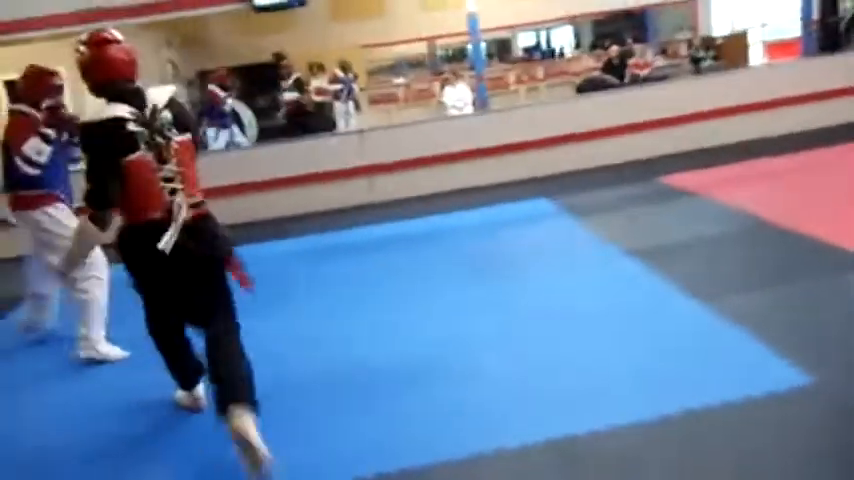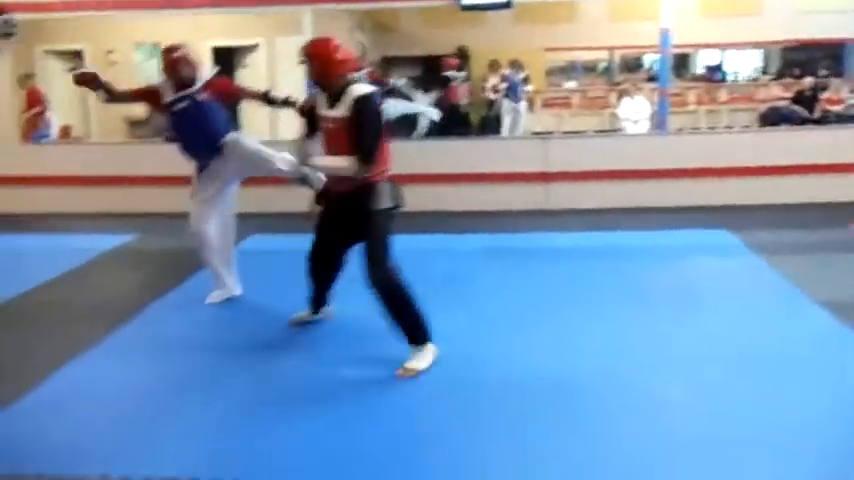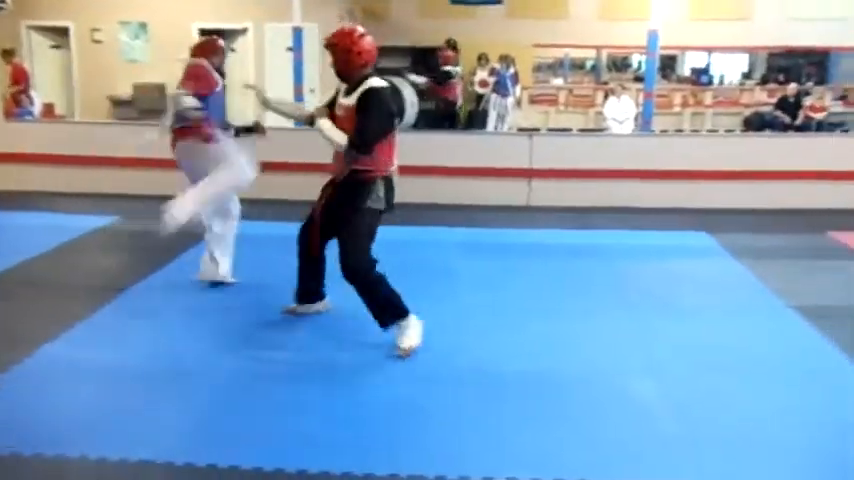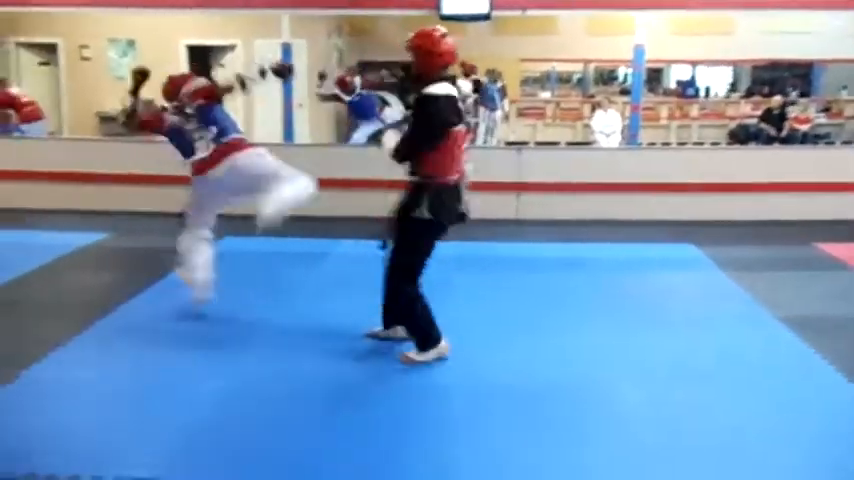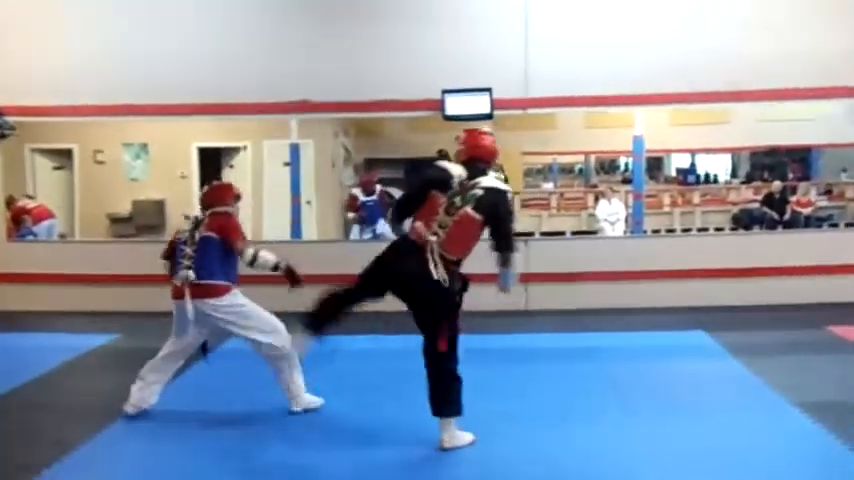
dt=1s
person 1, frame 1
left shoulder: (101, 130)
right shoulder: (170, 104)
left elbow: (100, 209)
left wrist: (72, 260)
left hip: (146, 242)
right hip: (197, 231)
left knee: (162, 318)
right knee: (221, 324)
left ankle: (191, 389)
right ankle: (240, 412)
person 1, frame 2
left shoulder: (363, 102)
right shoulder: (323, 99)
left elbow: (364, 163)
right elbow: (311, 130)
left wrist: (315, 161)
left hip: (371, 195)
right hip: (339, 193)
left knee: (379, 270)
right knee: (322, 257)
left ankle: (423, 345)
right ankle: (317, 308)
person 1, frame 3
left shoulder: (377, 96)
right shoulder: (349, 90)
left elbow: (356, 148)
right elbow: (319, 115)
left wrist: (322, 123)
right wrist: (270, 103)
left hip: (368, 190)
right hip: (344, 184)
left knee: (355, 263)
right knee: (310, 238)
left ankle: (405, 322)
right ankle: (312, 299)
person 1, frame 4
left shoulder: (432, 101)
right shoulder: (453, 91)
left elbow: (406, 155)
left hip: (432, 202)
right hip: (444, 195)
left knee: (402, 275)
right knee: (402, 264)
left ankle: (431, 343)
right ankle: (395, 324)
person 1, frame 5
left shoulder: (440, 173)
right shoulder: (495, 194)
left elbow: (399, 211)
right elbow: (505, 247)
left wrist: (391, 222)
right wrist: (506, 282)
left hip: (402, 259)
right hip: (440, 280)
left knee: (352, 293)
right knee: (441, 354)
left ankle: (306, 335)
right ankle: (450, 432)
person 2, frame 1
left shoulder: (43, 120)
left elbow: (72, 157)
right elbow: (28, 164)
left wrist: (70, 132)
right wrist: (48, 130)
left hip: (46, 205)
right hip: (42, 208)
left knee: (46, 264)
right knee: (91, 265)
left ankle: (35, 320)
right ankle: (92, 343)
person 2, frame 2
left shoulder: (213, 84)
right shoulder: (162, 93)
left elbow: (250, 94)
right elbow: (120, 96)
left wrist: (284, 102)
right wrist: (96, 83)
left hip: (232, 151)
right hip: (209, 167)
left knee: (257, 157)
right knee: (205, 225)
left ankle: (306, 173)
right ankle: (226, 285)
person 2, frame 3
left shoulder: (211, 81)
right shoulder: (199, 69)
left elbow: (219, 125)
right elbow: (183, 97)
left wrist: (247, 130)
right wrist: (199, 123)
right hip: (193, 142)
left knee: (227, 211)
right knee: (243, 171)
left ankle: (216, 270)
right ankle: (183, 208)
person 2, frame 4
left shoulder: (164, 115)
right shoulder: (201, 95)
left elbow: (131, 121)
right elbow: (230, 86)
left wrist: (135, 89)
right wrist: (273, 69)
left hip: (207, 175)
right hip: (241, 158)
left knee: (195, 231)
right knee: (300, 184)
left ankle: (199, 286)
right ankle: (272, 207)
person 2, frame 5
left shoulder: (188, 227)
right shoulder: (224, 219)
left elbow: (169, 266)
right elbow: (245, 252)
right wrist: (283, 266)
left hip: (185, 301)
right hip: (218, 299)
left knee: (173, 351)
right knee: (276, 336)
left ankle: (136, 402)
right ankle: (299, 397)
